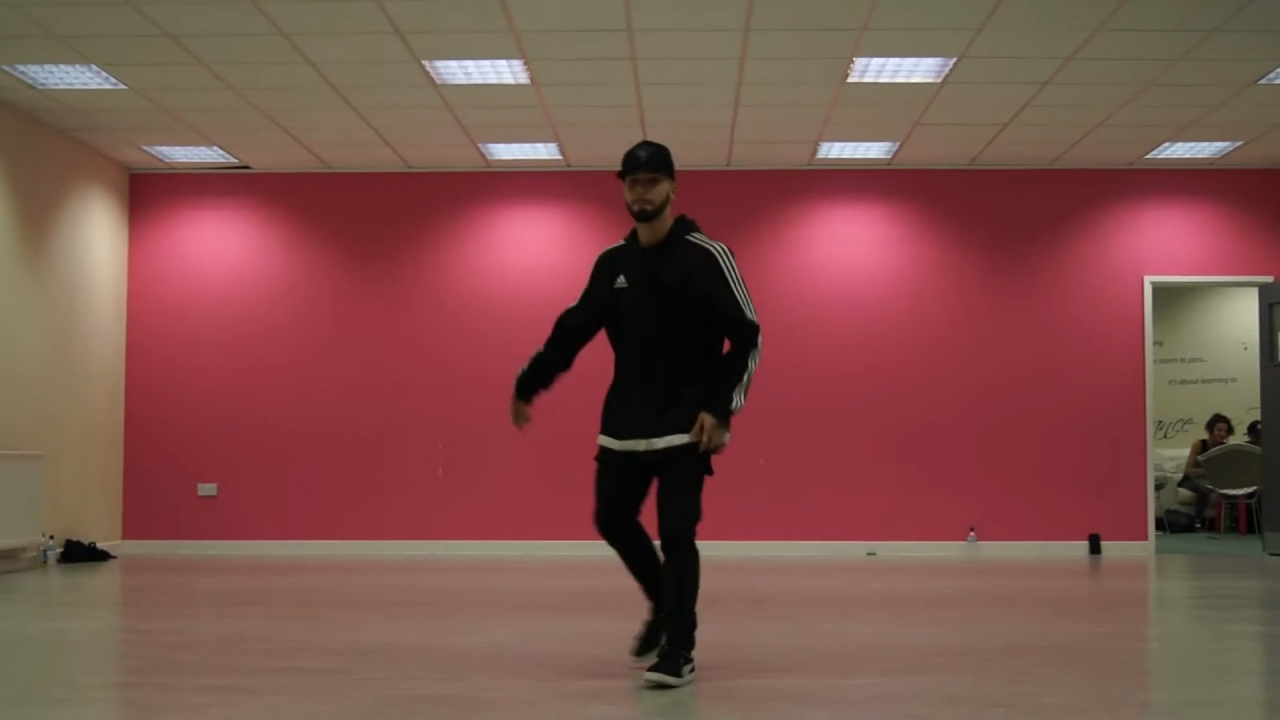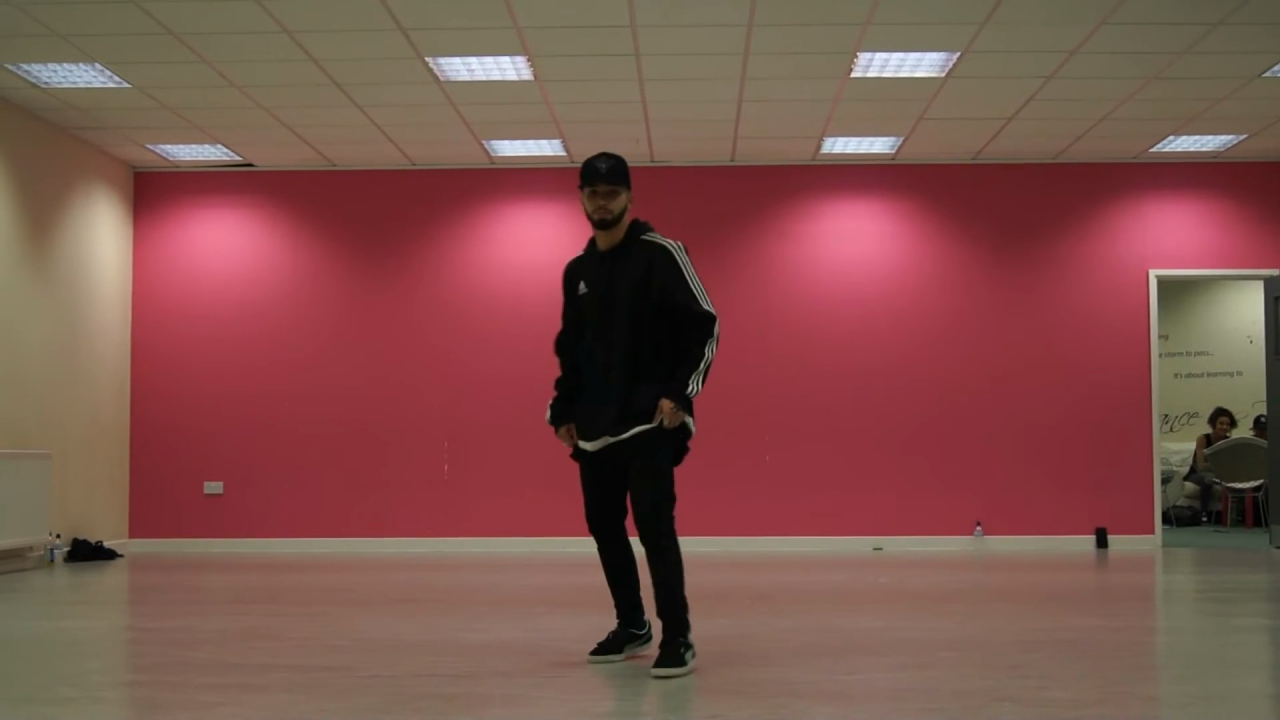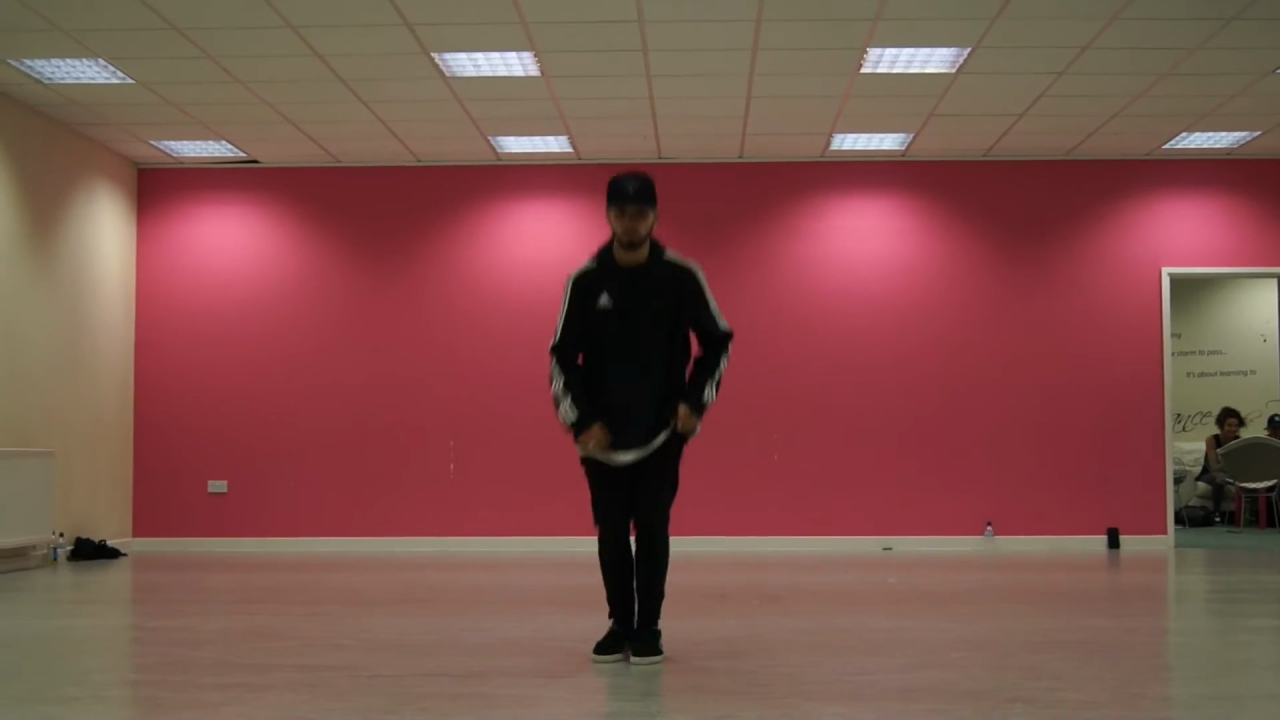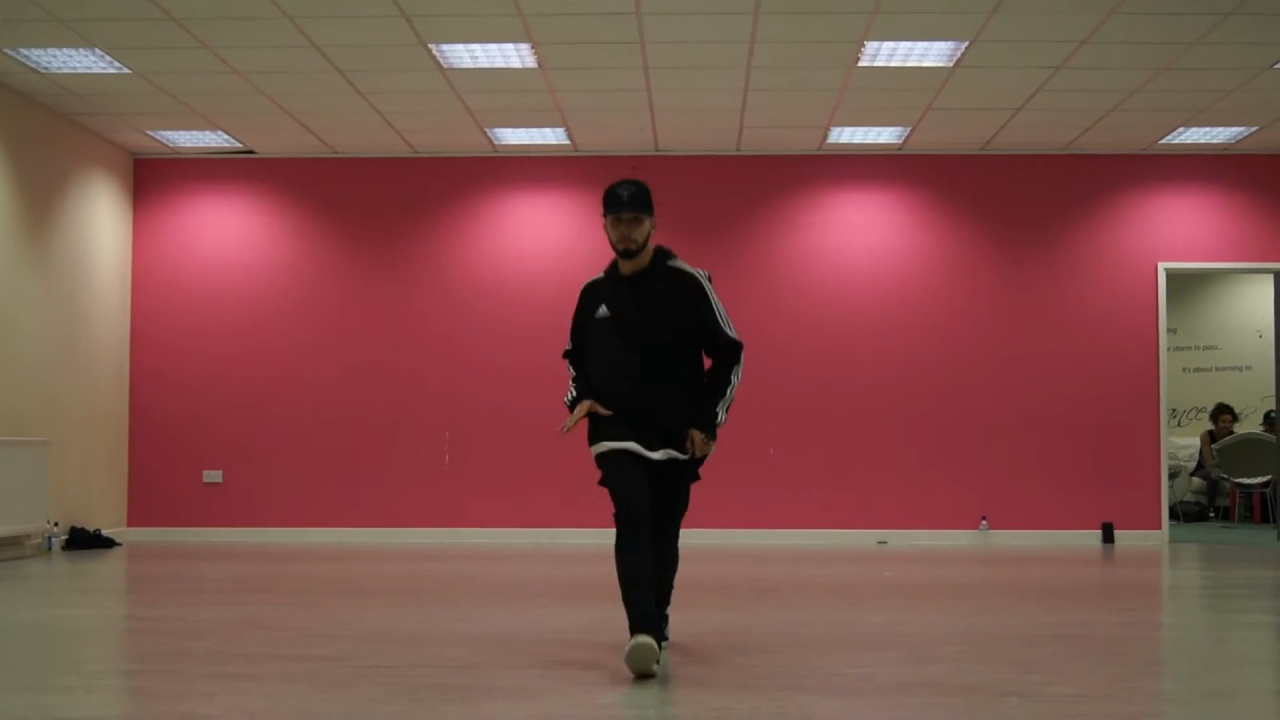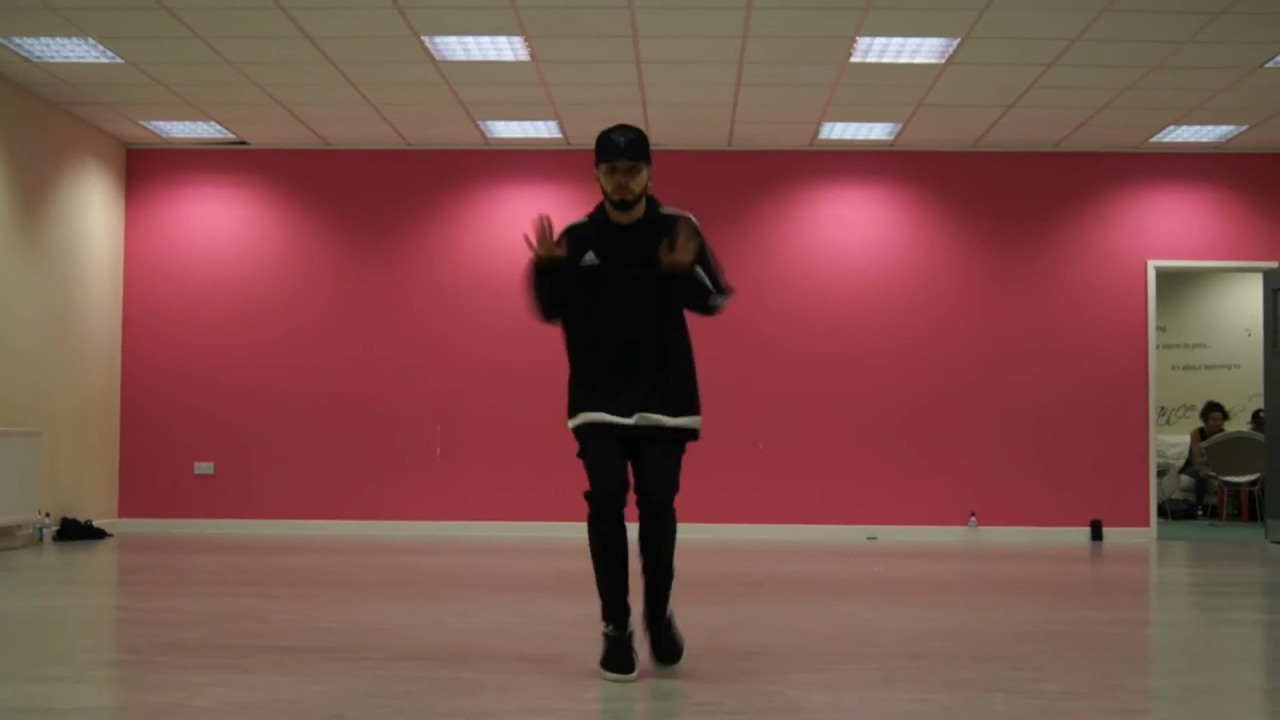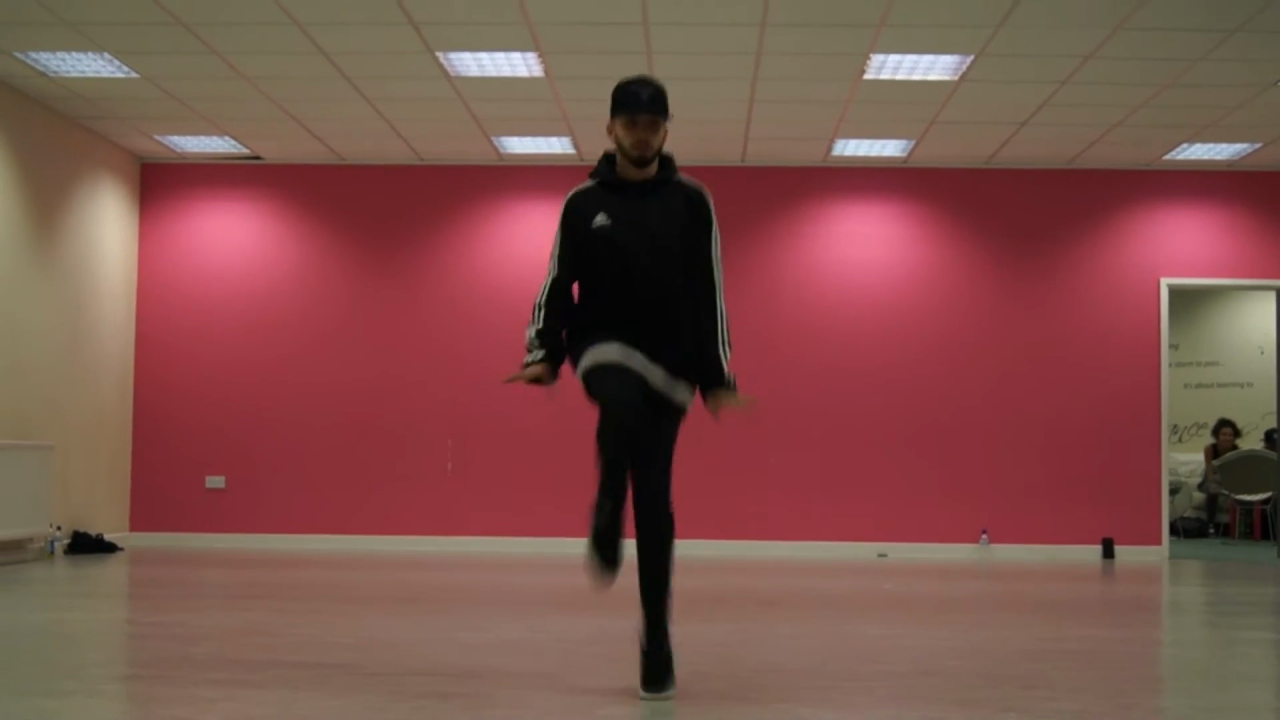
dt=0.5s
person 1, frame 1
left shoulder: (705, 256)
right shoulder: (612, 263)
left elbow: (746, 336)
right elbow: (574, 329)
left wrist: (722, 408)
right wrist: (529, 385)
left hip: (685, 425)
right hip: (626, 421)
left knee: (675, 530)
right knee: (612, 520)
left ankle: (678, 649)
right ankle: (665, 607)
person 1, frame 2
left shoulder: (662, 254)
right shoulder: (577, 270)
left elbow: (704, 326)
left wrist: (679, 395)
right wrist: (561, 410)
left hip: (651, 418)
right hip: (596, 424)
left knee: (653, 519)
right knee: (602, 523)
left ankle: (677, 638)
right ankle: (631, 624)
person 1, frame 3
left shoulder: (682, 276)
right shoulder: (585, 281)
left elbow: (716, 343)
right elbow: (560, 358)
left wrist: (694, 402)
right wrist: (580, 422)
left hip: (661, 429)
right hip: (605, 433)
left knee: (652, 528)
right knee: (612, 531)
left ankle: (648, 628)
right ankle: (621, 625)
person 1, frame 4
left shoulder: (688, 283)
right shoulder: (594, 294)
left elbow: (729, 355)
right elbow: (577, 358)
left wrist: (707, 421)
right wrist: (579, 398)
left hip: (677, 437)
right hip: (617, 436)
left knee: (663, 534)
right knee: (632, 520)
left ankle: (656, 616)
right ankle: (642, 632)
person 1, frame 5
left shoulder: (678, 228)
right shoulder: (576, 239)
left elbow: (713, 299)
right elbow: (554, 310)
left wrist: (690, 269)
right wrist: (544, 267)
left hip: (663, 400)
right hip: (597, 401)
left knee: (657, 504)
right knee: (605, 503)
left ankle: (660, 617)
right ankle: (618, 636)
person 1, frame 6
left shoulder: (691, 201)
right shoulder: (584, 201)
left elbow: (708, 294)
right elbow: (559, 282)
left wrist: (716, 380)
right wrist: (543, 353)
left hip: (666, 367)
right hip: (605, 351)
left knee: (653, 496)
right knee: (621, 402)
left ankle: (655, 638)
right ankle: (607, 522)
